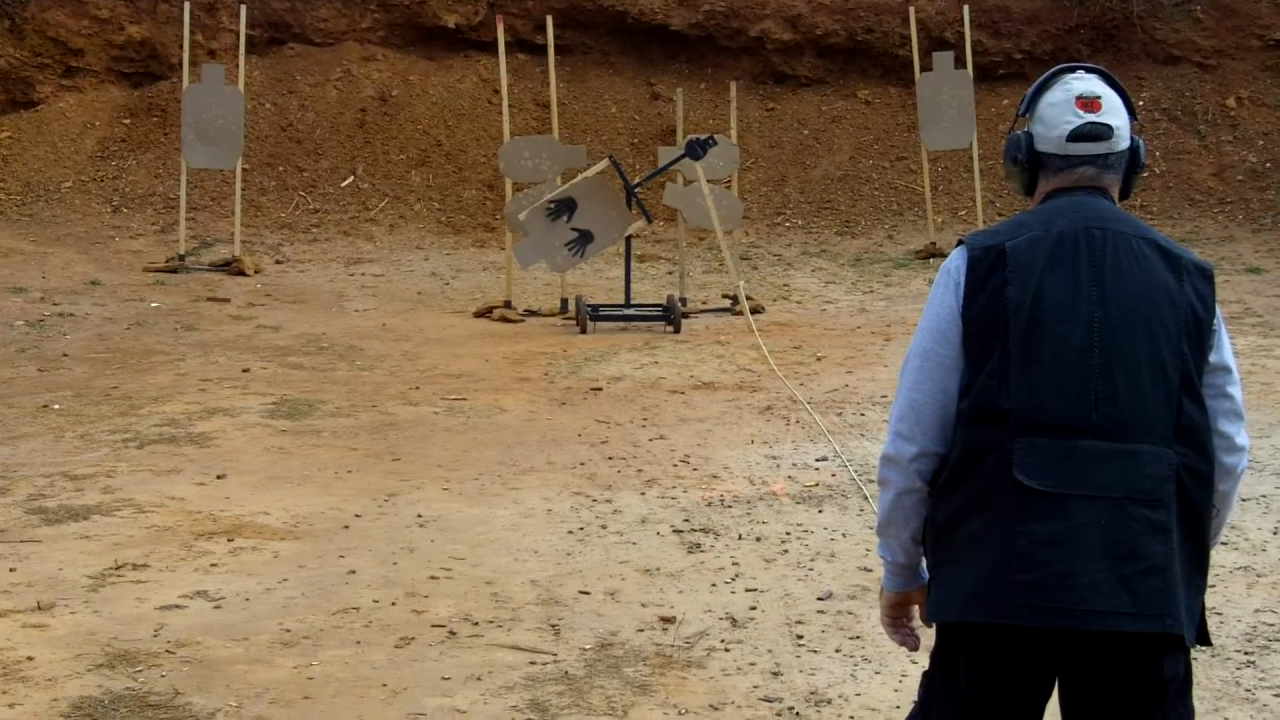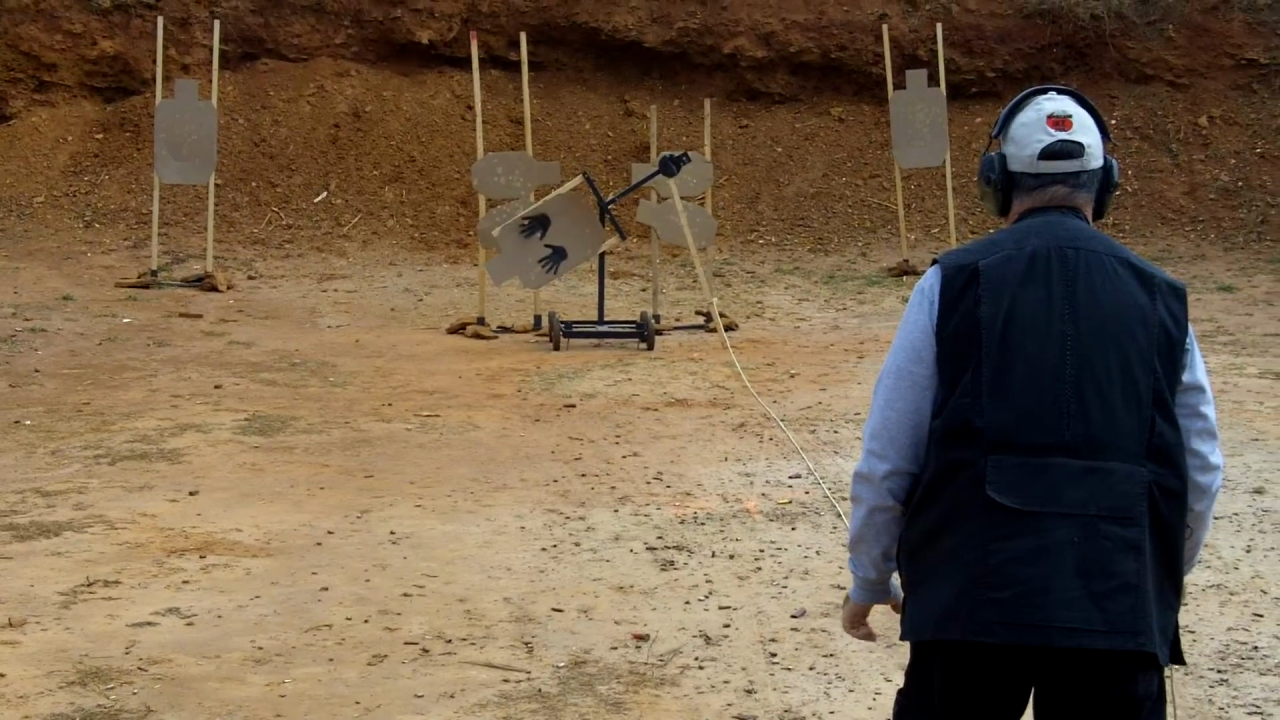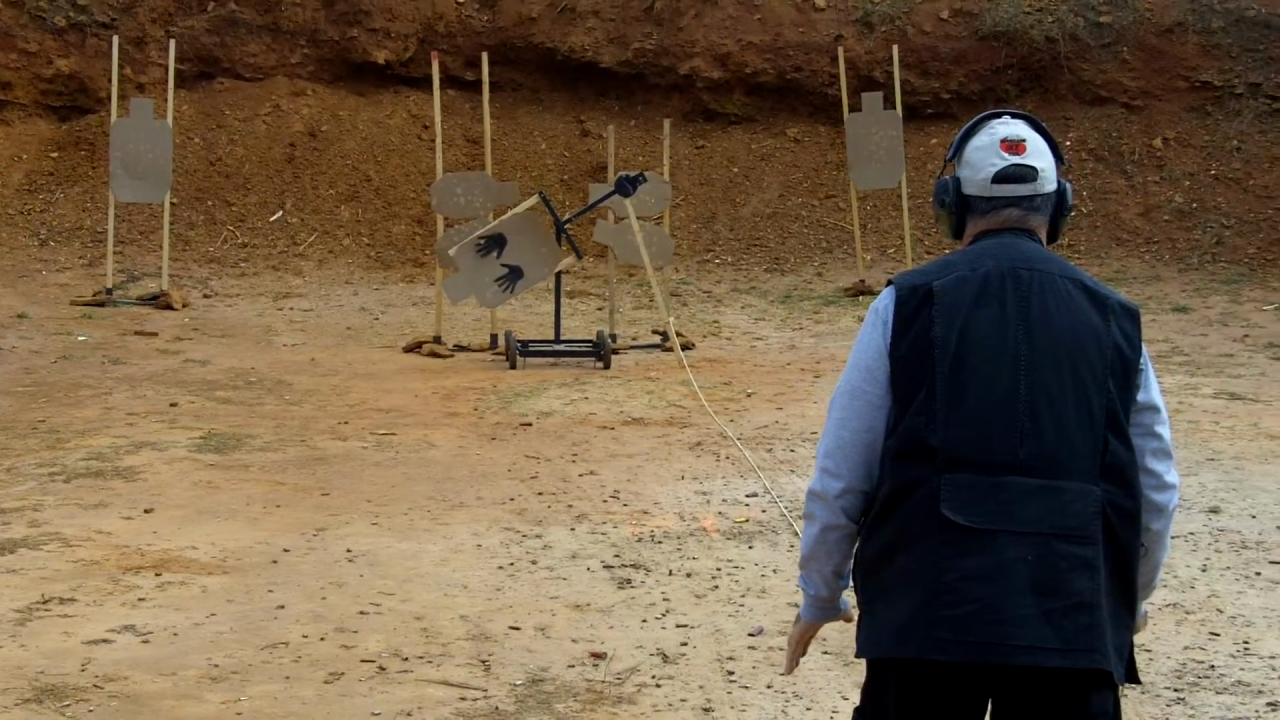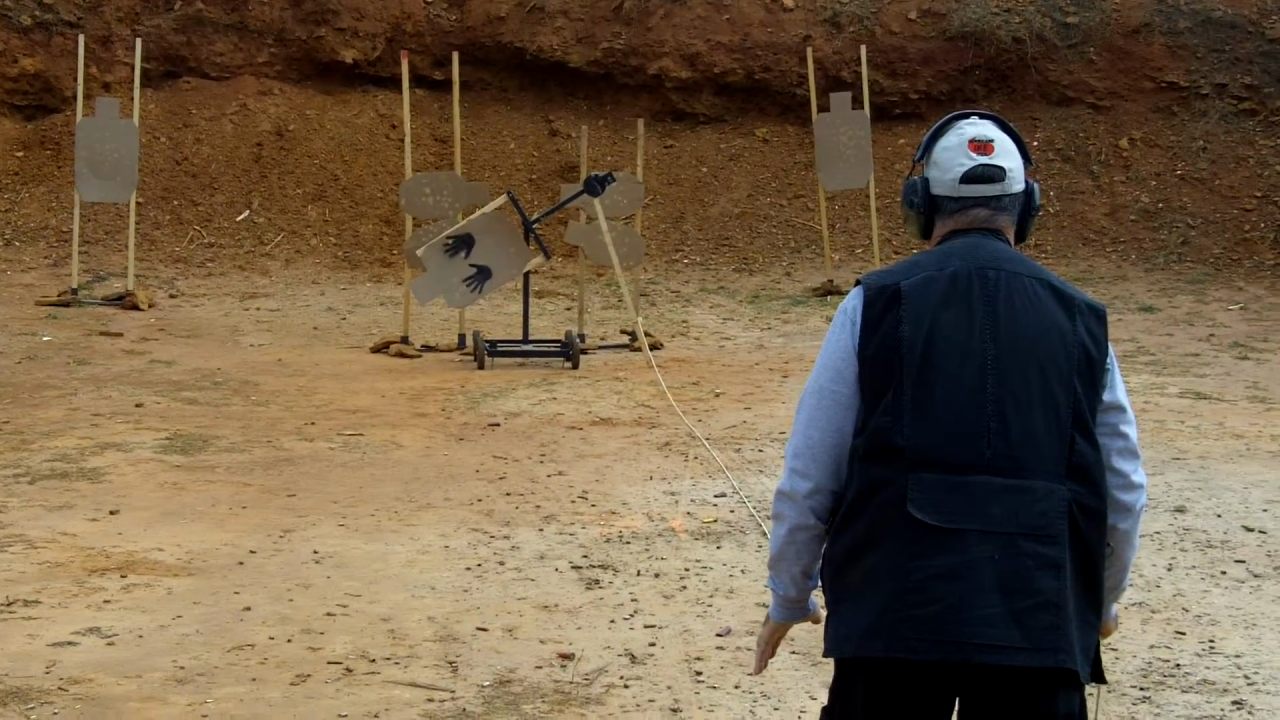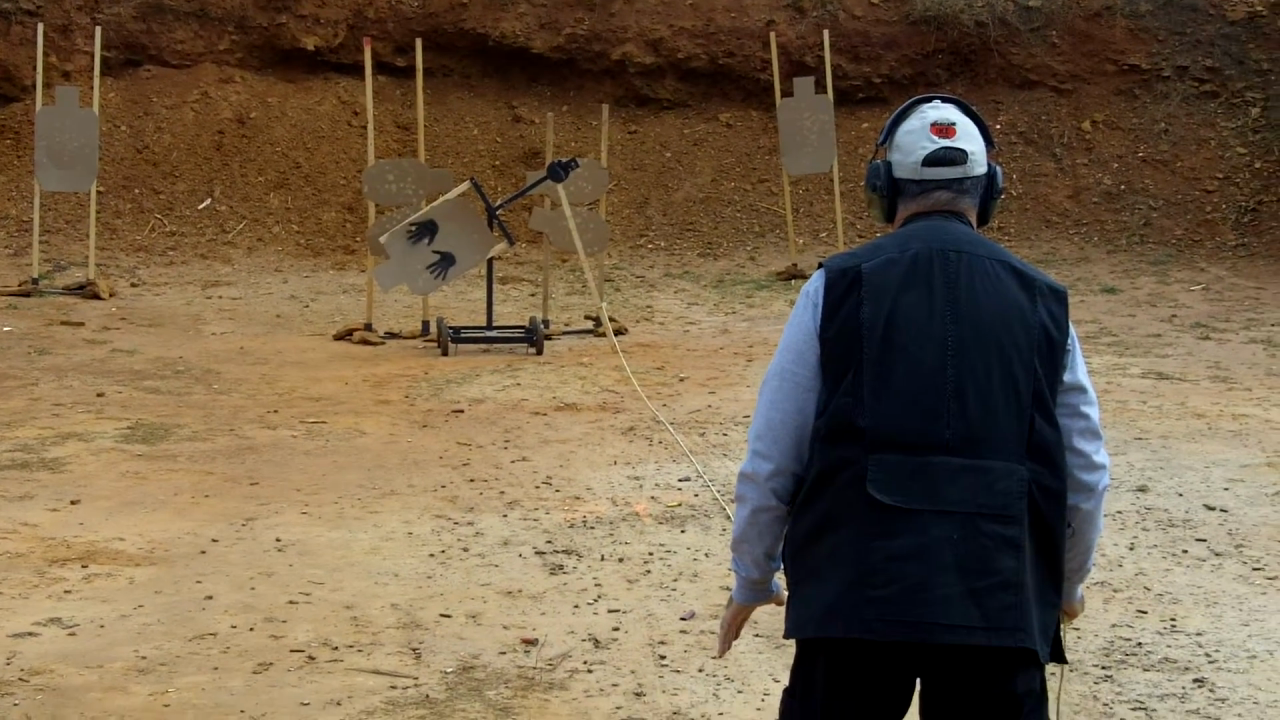
dt=0.7s
person 1, frame 1
left shoulder: (980, 263)
right shoulder: (1189, 279)
left elbow: (913, 442)
right elbow: (1226, 453)
left wrist: (902, 569)
right wrist: (1180, 564)
left hip: (997, 581)
right hip: (1146, 588)
person 1, frame 2
left shoulder: (953, 283)
right shoulder: (1161, 299)
left elbow: (886, 460)
right elbow: (1200, 471)
left wrist: (869, 578)
right wrist: (1162, 581)
left hip: (971, 597)
right hip: (1118, 605)
person 1, frame 3
left shoulder: (909, 304)
right shoulder: (1114, 319)
left elbow: (840, 480)
right elbow: (1155, 491)
left wrist: (820, 596)
right wrist: (1127, 599)
left hip: (925, 615)
right hip: (1072, 621)
person 1, frame 4
left shoulder: (876, 303)
right shoulder: (1081, 319)
left elbow: (808, 480)
right elbow: (1123, 491)
left wrist: (788, 597)
right wrist: (1100, 600)
left hip: (894, 611)
right hip: (1039, 619)
person 1, frame 5
left shoulder: (839, 285)
right shoulder: (1042, 300)
left elbow: (771, 459)
right elbow: (1084, 472)
left wrist: (752, 578)
right wrist: (1066, 582)
left hip: (856, 590)
right hip: (998, 596)
